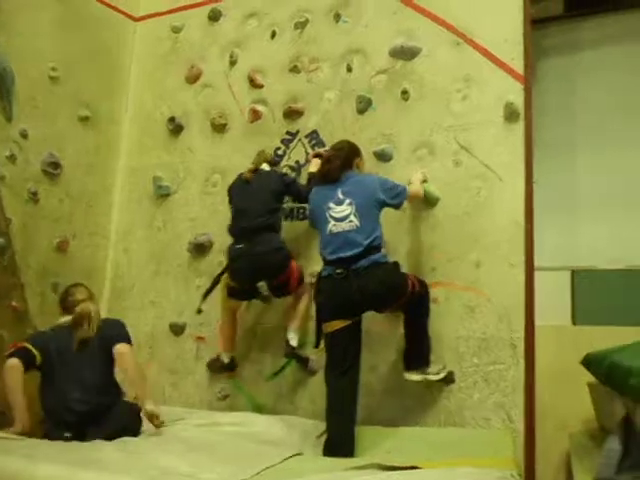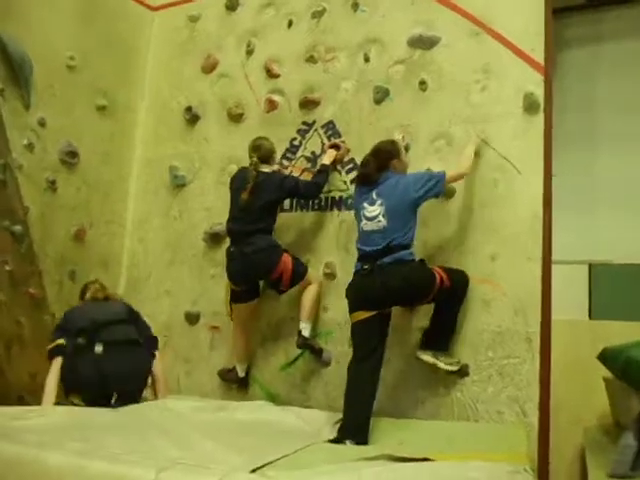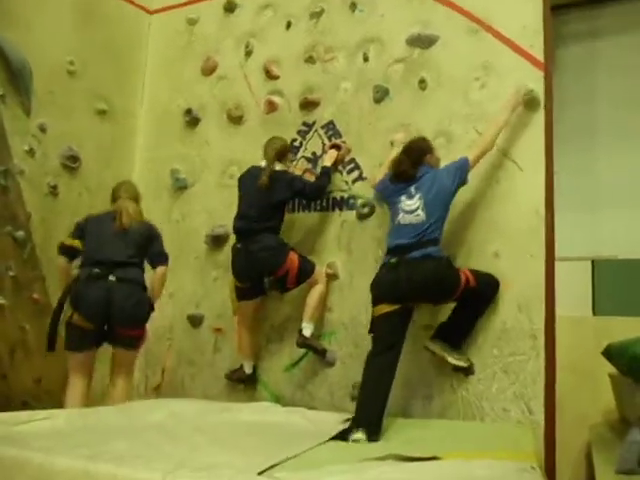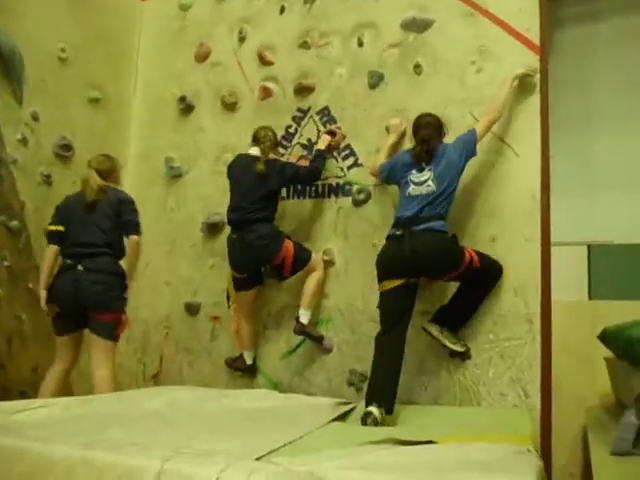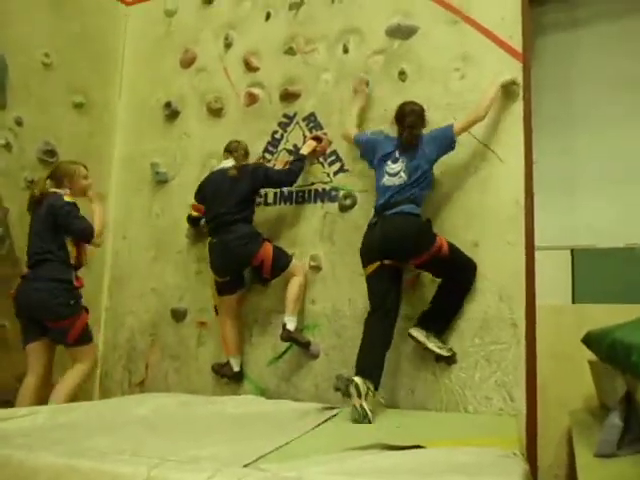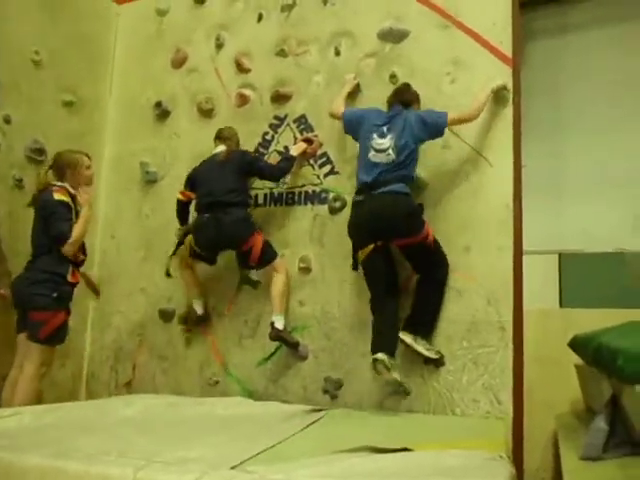
dt=0.7s
person 1, frame 1
left shoulder: (317, 194)
right shoulder: (371, 183)
right elbow: (416, 194)
right wrist: (418, 179)
left hip: (333, 288)
right hip: (374, 278)
left knee: (340, 372)
right knee: (418, 291)
left ankle: (337, 451)
right ankle: (417, 363)
person 1, frame 2
left shoulder: (362, 188)
right shoulder: (407, 184)
right elbow: (463, 171)
left wrist: (392, 147)
right wrist: (471, 147)
left hip: (364, 283)
right hip: (401, 277)
left knee: (364, 361)
right knee: (457, 280)
left ankle: (351, 435)
right ankle: (434, 347)
person 1, frame 3
left shoulder: (395, 186)
right shoulder: (444, 179)
left elbow: (376, 183)
right elbow: (485, 147)
left wrist: (396, 154)
right wrist: (511, 107)
left hip: (389, 277)
right hip: (426, 272)
left knee: (382, 355)
right knee: (487, 286)
left ankle: (362, 429)
right ankle: (446, 340)
person 1, frame 4
left shoulder: (403, 160)
right shoulder: (454, 152)
left elbow: (375, 169)
right elbow: (492, 116)
left wrist: (392, 137)
right wrist: (513, 80)
left hip: (394, 251)
right hip: (432, 246)
left knee: (391, 331)
right knee: (489, 270)
left ankle: (377, 405)
right ankle: (444, 324)
person 1, frame 5
left shoulder: (379, 144)
right shoulder: (430, 143)
left elbow: (349, 132)
right elbow: (476, 117)
left wrist: (360, 100)
right wrist: (499, 86)
left hip: (375, 235)
right hip: (408, 228)
left knee: (381, 313)
right knee: (463, 270)
left ankle: (364, 381)
right ankle: (428, 328)
person 1, frame 6
left shoulder: (366, 118)
right shoulder: (417, 119)
left elbow: (335, 110)
right elbow: (470, 114)
left wrist: (347, 87)
right wrist: (491, 90)
left hip: (361, 212)
right hip: (396, 207)
left knee: (383, 290)
right knee: (435, 268)
left ankle: (382, 353)
right ankle: (416, 331)
person 2, frame 1
left shoulder: (237, 182)
right shoulder: (279, 178)
right elbow: (307, 196)
right wrist: (313, 171)
left hip: (240, 254)
right hip: (271, 251)
left knee: (229, 309)
right knee: (303, 291)
left ankle: (225, 360)
right ankle: (292, 343)
person 2, frame 2
left shoulder: (239, 177)
right shoulder: (278, 181)
right elbow: (312, 188)
right wrist: (327, 161)
left hip: (236, 256)
right hip: (263, 252)
left knee: (241, 321)
right knee: (312, 281)
left ankle: (240, 373)
right ankle: (305, 335)
person 2, frame 3
left shoulder: (247, 175)
right shoulder: (286, 179)
right elbow: (317, 190)
right wrist: (328, 163)
left hip: (242, 254)
right hip: (269, 249)
left knee: (245, 319)
right knee: (319, 278)
left ankle: (247, 371)
right ankle: (306, 334)
person 2, frame 4
left shoulder: (236, 164)
right shoulder: (276, 167)
right elbow: (312, 174)
right wrist: (322, 147)
left hip: (237, 243)
right hip: (265, 238)
left knee: (243, 308)
right knee: (317, 265)
left ankle: (247, 360)
right ankle: (303, 321)
person 2, frame 5
left shoulder: (208, 181)
right shoulder: (251, 172)
left elbow: (194, 219)
right elbow: (287, 177)
left wrist: (205, 224)
right wrist: (304, 152)
left hip: (218, 250)
right hip: (245, 241)
left knee: (227, 313)
right knee: (298, 271)
left ankle: (234, 367)
right ankle: (290, 327)
person 2, frame 6
left shoulder: (199, 169)
right shoulder: (243, 158)
left elbow: (182, 202)
right elbow: (275, 173)
left wrist: (185, 226)
right wrist: (294, 152)
left hip: (207, 227)
right hip: (237, 223)
left knee: (184, 258)
right knee: (279, 268)
left ankle: (199, 312)
right ankle: (278, 326)
person 3, frame 1
left shoulder: (43, 339)
right shoulder: (111, 328)
left elbow: (12, 364)
right elbow: (123, 351)
left wrist: (21, 421)
right wrist: (145, 402)
left hip: (61, 437)
right hip: (113, 431)
person 3, frame 2
left shoulder: (69, 316)
right shoulder: (125, 309)
left elbow: (57, 362)
right elbow: (153, 353)
left hip: (82, 366)
right hip: (126, 360)
person 3, frame 3
left shoulder: (90, 222)
right shoulder: (147, 229)
left elbow: (64, 259)
right elbow: (161, 269)
left wrist: (70, 293)
right wrist: (148, 302)
left hip: (89, 292)
right hip: (129, 295)
left knee: (78, 375)
right knee: (122, 375)
person 3, frame 4
left shoulder: (68, 203)
right shoulder: (121, 199)
left elbow: (53, 246)
right elbow: (134, 239)
left wrist: (43, 286)
right wrist: (129, 276)
left hip: (68, 282)
right hip: (104, 282)
left knee: (62, 361)
right knee: (102, 363)
person 3, frame 5
left shoulder: (45, 206)
right shoulder: (60, 202)
right elbow: (95, 237)
right wrist: (96, 203)
left hip: (31, 292)
right hip: (53, 293)
left knee: (37, 372)
right knee: (86, 360)
person 3, frame 6
left shoulder: (60, 199)
right shoulder: (56, 197)
right elbow: (68, 246)
right wrist: (86, 210)
left hip: (34, 286)
right hip: (47, 289)
left knee: (22, 365)
right knee: (37, 366)
